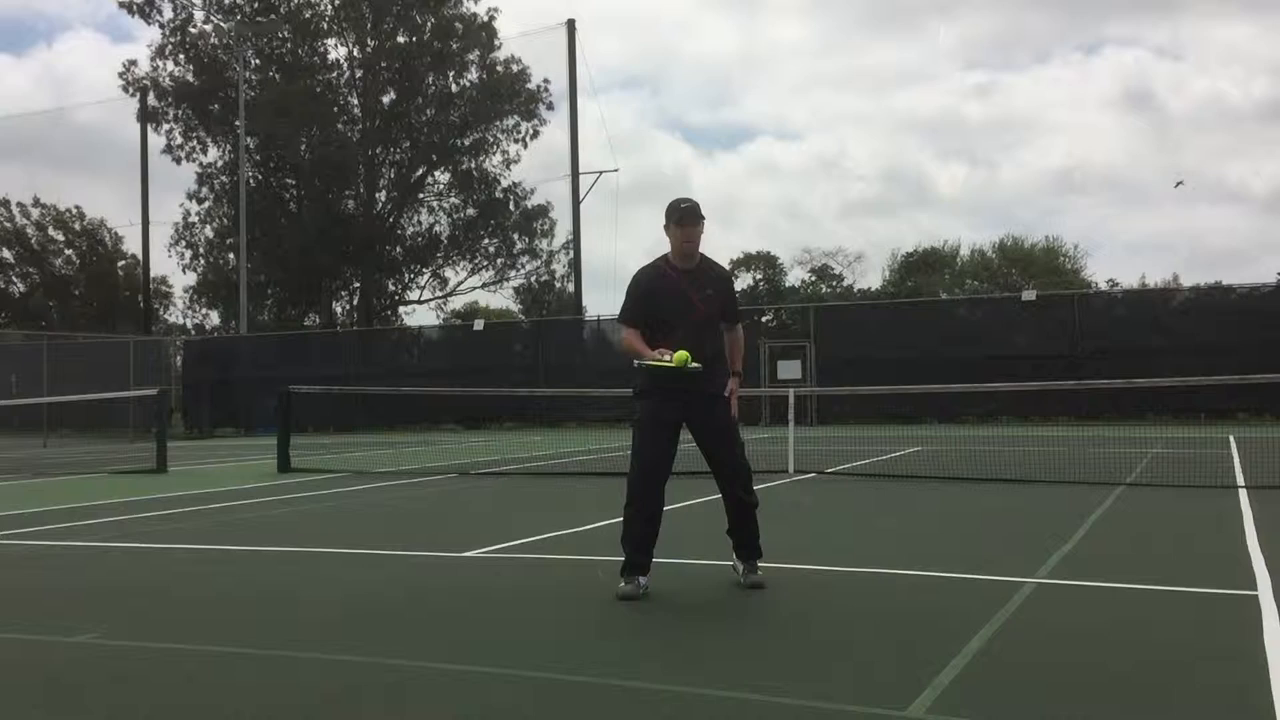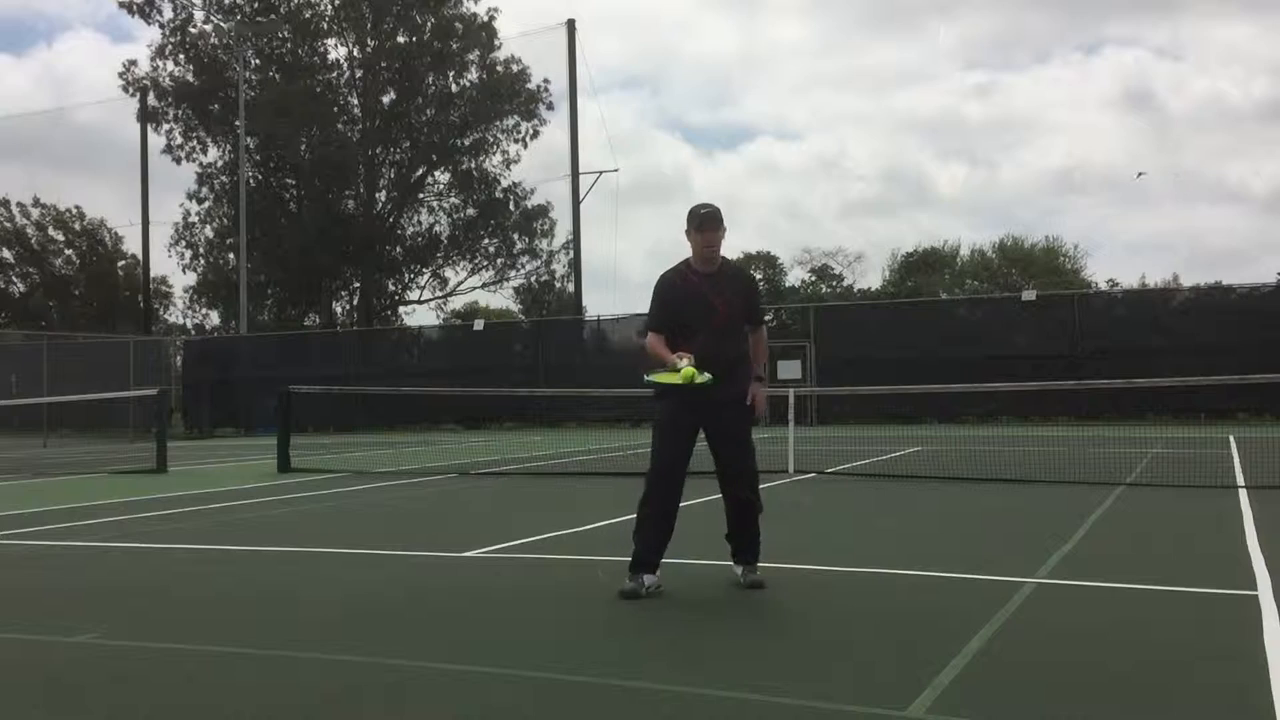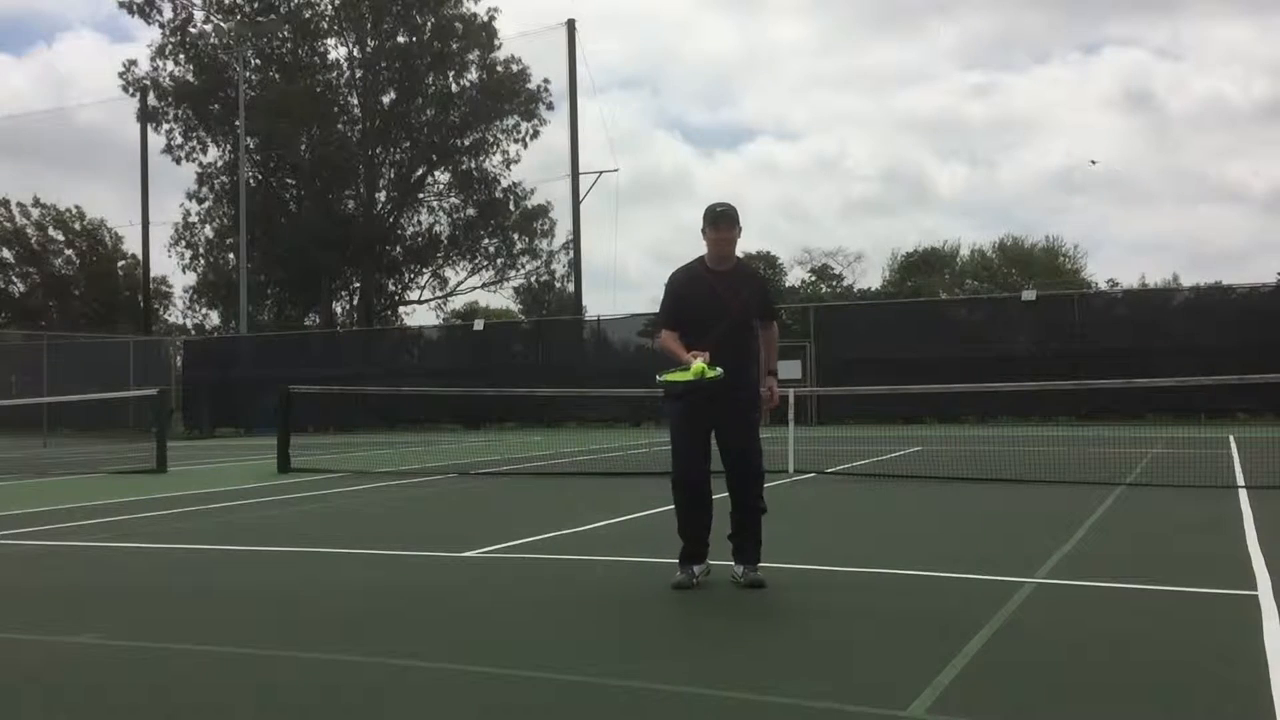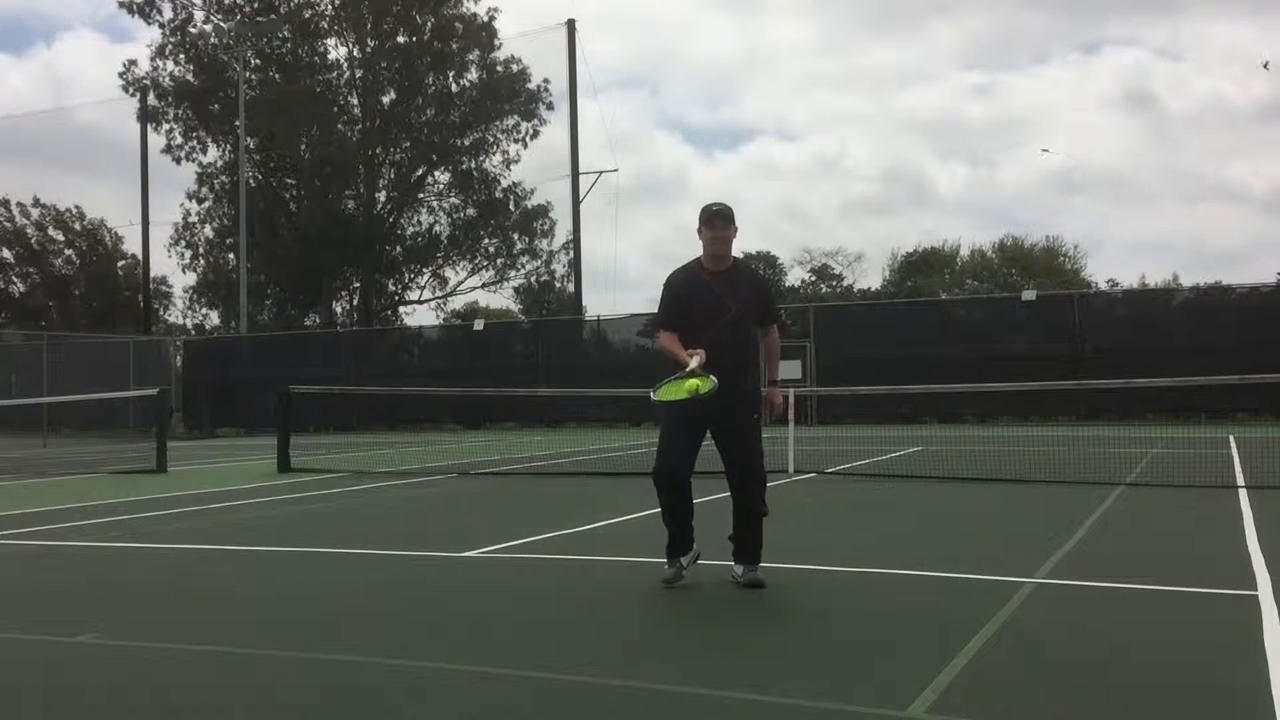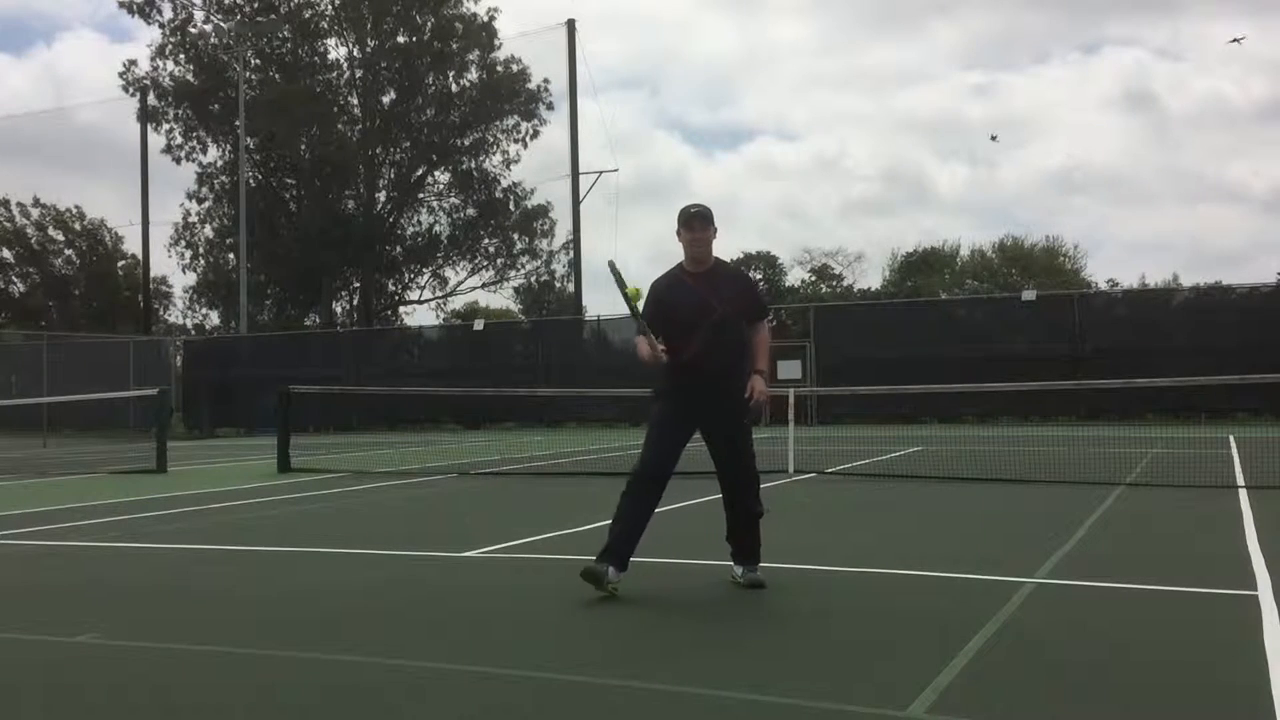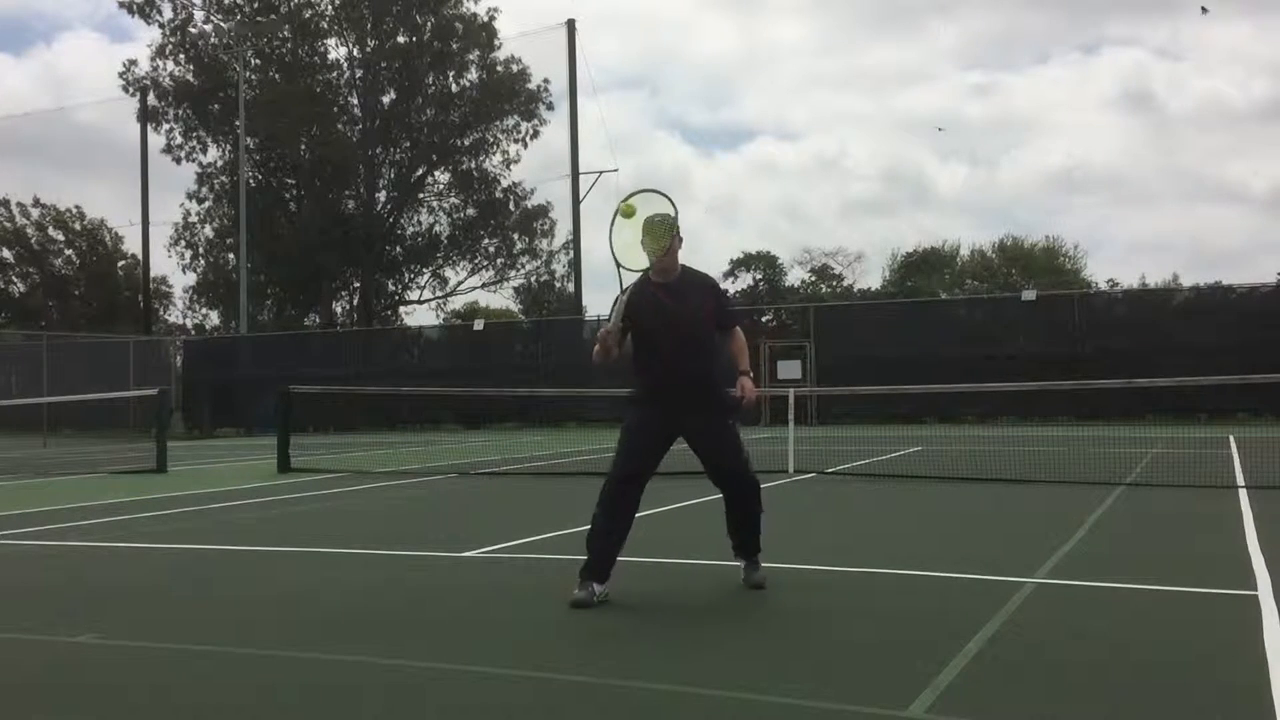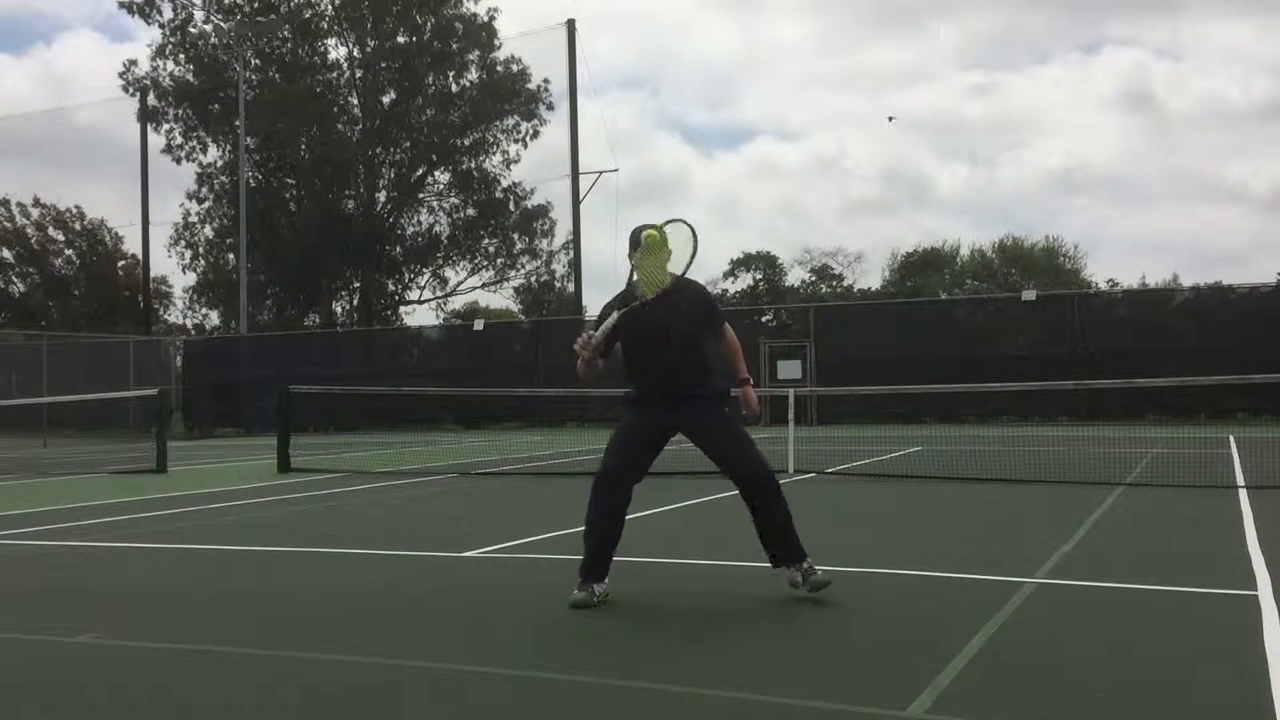
dt=0.2s
person 1, frame 1
left shoulder: (719, 277)
right shoulder: (647, 279)
left elbow: (733, 331)
right elbow: (628, 334)
left wrist: (734, 376)
right wrist: (651, 355)
left hip: (711, 393)
right hip: (658, 393)
left knee: (735, 475)
right knee: (646, 479)
left ankle: (747, 558)
right ankle: (635, 571)
person 1, frame 2
left shoulder: (741, 280)
right shoulder: (670, 283)
left elbow: (757, 332)
right elbow: (653, 338)
left wrist: (757, 380)
right wrist: (671, 359)
left hip: (730, 396)
right hip: (678, 396)
left knee: (742, 479)
right knee: (663, 478)
left ankle: (745, 560)
right ankle: (644, 569)
person 1, frame 3
left shoulder: (753, 280)
right shoulder: (682, 280)
left elbow: (768, 328)
right elbow: (667, 335)
left wrist: (770, 374)
right wrist: (687, 357)
left hip: (740, 394)
right hip: (691, 394)
left knee: (746, 476)
right knee: (688, 477)
left ankle: (746, 560)
right ankle: (694, 560)
person 1, frame 4
left shoulder: (752, 280)
right shoulder: (680, 281)
left elbow: (768, 331)
right elbow: (664, 334)
left wrist: (772, 384)
right wrist: (684, 356)
left hip: (738, 396)
right hip: (688, 394)
left knee: (746, 478)
right knee: (669, 472)
left ankle: (746, 560)
right ankle: (681, 551)
person 1, frame 5
left shoulder: (738, 280)
right shoulder: (665, 287)
left elbow: (761, 327)
right elbow: (648, 337)
left wrist: (759, 374)
right wrist: (647, 351)
left hip: (729, 398)
right hip: (677, 397)
left knee: (741, 480)
right knee: (647, 475)
left ankle: (745, 561)
right ankle: (611, 563)
person 1, frame 6
left shoulder: (704, 286)
right shoulder: (633, 297)
left elbow: (733, 332)
right elbow: (602, 359)
left wrist: (744, 375)
right wrist: (605, 344)
left hip: (708, 401)
right hip: (652, 404)
left knee: (741, 482)
right knee: (622, 483)
left ankle: (748, 557)
right ankle: (594, 577)
person 1, frame 7
left shoulder: (693, 294)
right shoulder: (618, 309)
left elbow: (723, 333)
right elbow: (593, 365)
left wrist: (744, 382)
right wrist: (584, 355)
left hip: (704, 401)
right hip: (647, 408)
left knee: (757, 475)
right knee: (610, 480)
left ankle: (794, 561)
right ankle: (593, 578)
